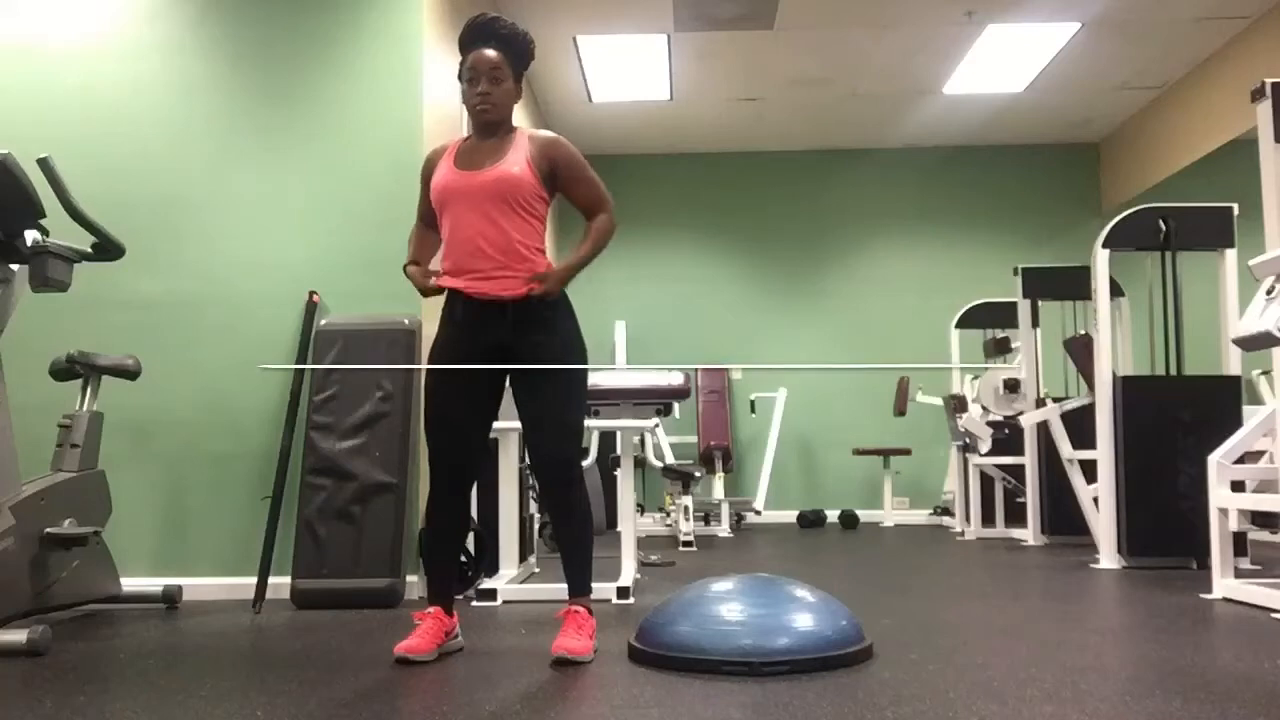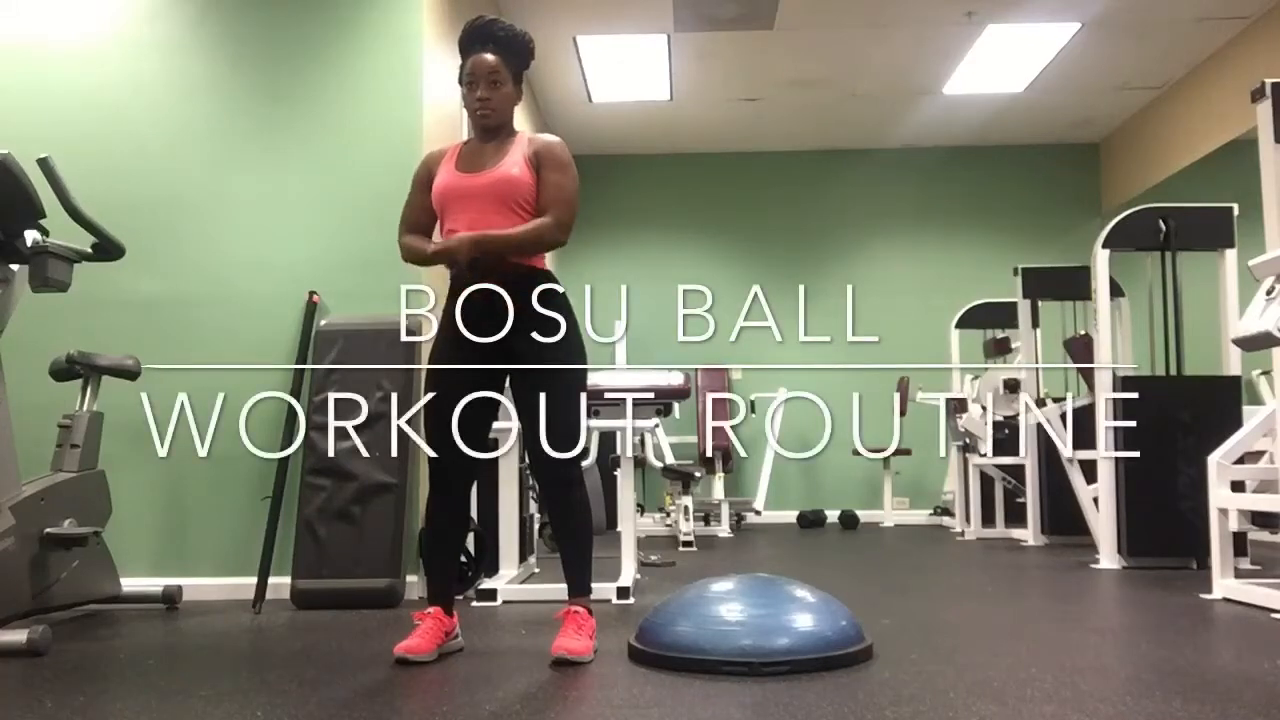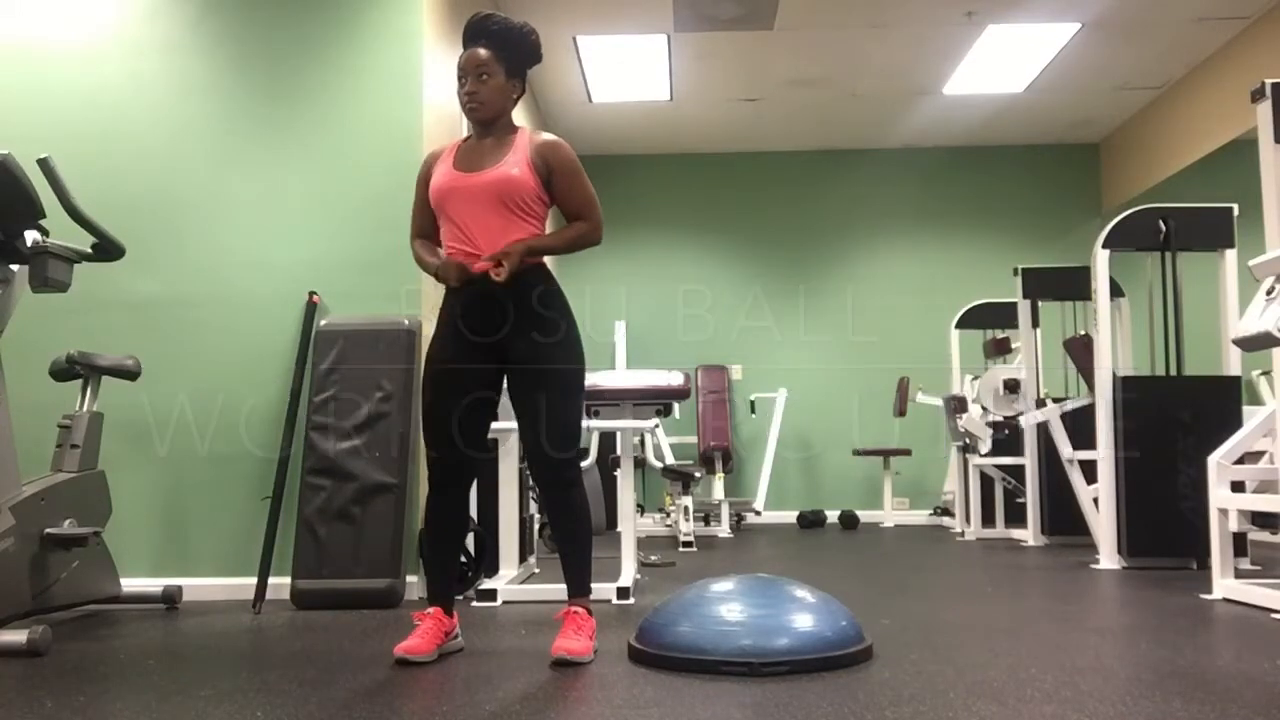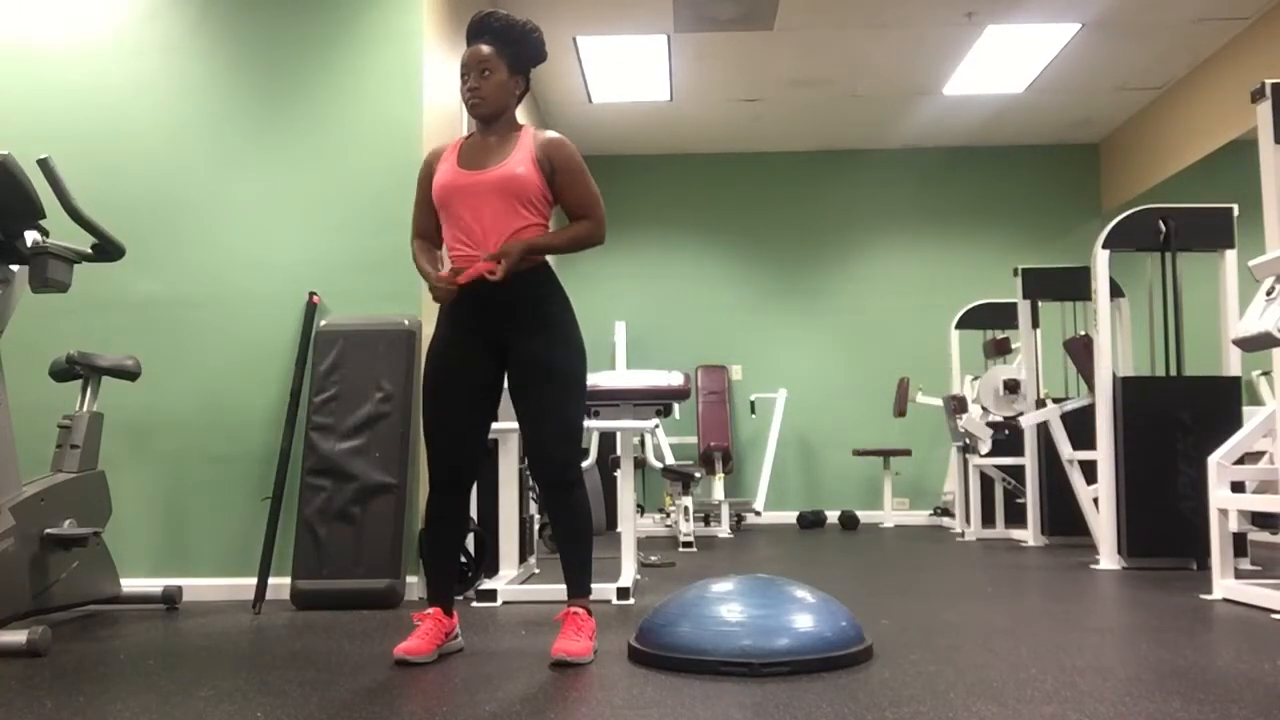
dt=1s
person 1, frame 1
left shoulder: (545, 149)
right shoulder: (438, 161)
left elbow: (603, 212)
left wrist: (569, 267)
right wrist: (416, 263)
left hip: (537, 317)
right hip: (464, 319)
left knee: (557, 463)
right knee: (449, 468)
left ankle: (578, 611)
right ankle: (439, 615)
person 1, frame 2
left shoulder: (545, 150)
right shoulder: (437, 164)
left elbow: (557, 226)
right elbow: (408, 237)
left wrist: (477, 242)
right wrist: (438, 251)
left hip: (535, 307)
right hip: (465, 313)
left knee: (555, 462)
right knee: (448, 465)
left ankle: (578, 611)
right ankle: (439, 615)
person 1, frame 3
left shoulder: (544, 150)
right shoulder: (438, 161)
left elbow: (591, 225)
right elbow: (420, 237)
left wrist: (526, 247)
right wrist: (438, 262)
left hip: (533, 308)
right hip: (461, 315)
left knee: (554, 461)
right knee: (447, 466)
left ankle: (578, 611)
right ankle: (439, 615)
person 1, frame 4
left shoulder: (548, 148)
right shoulder: (439, 159)
left elbow: (594, 225)
right elbow: (422, 238)
left wrist: (525, 246)
right wrist: (432, 273)
left hip: (535, 307)
right hip: (463, 316)
left knee: (555, 463)
right knee: (448, 468)
left ankle: (578, 612)
right ankle: (439, 616)
